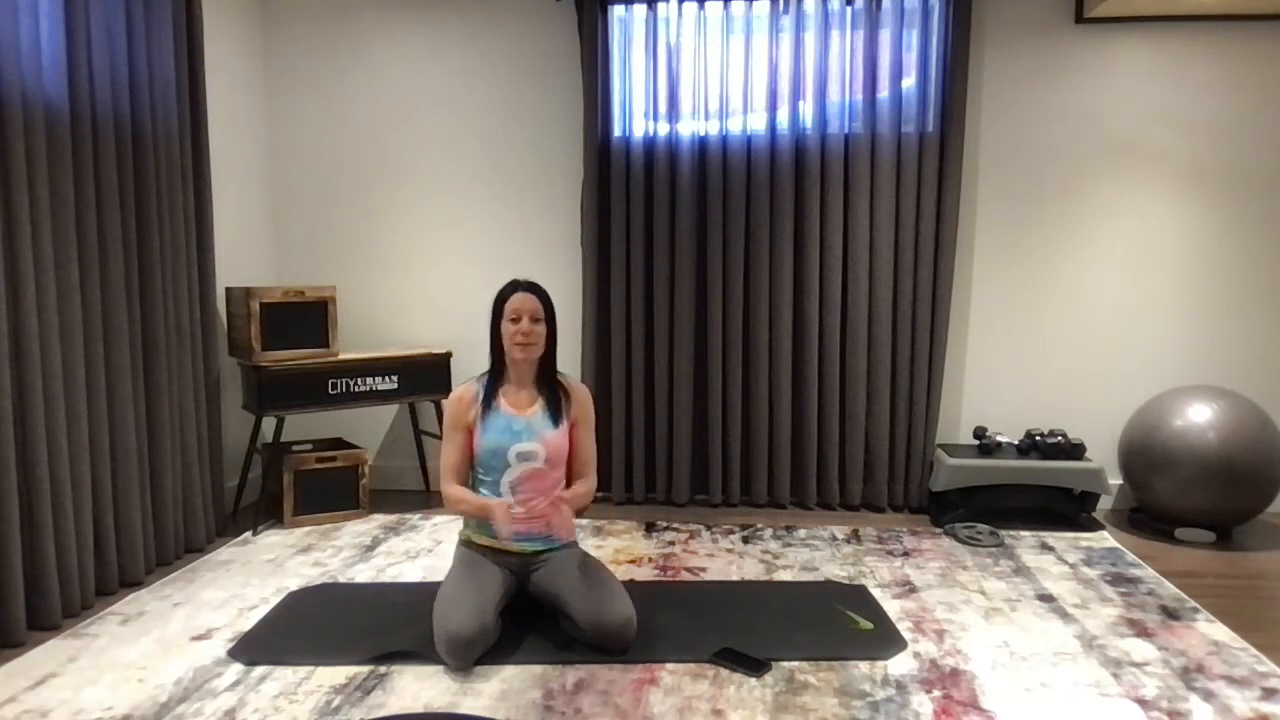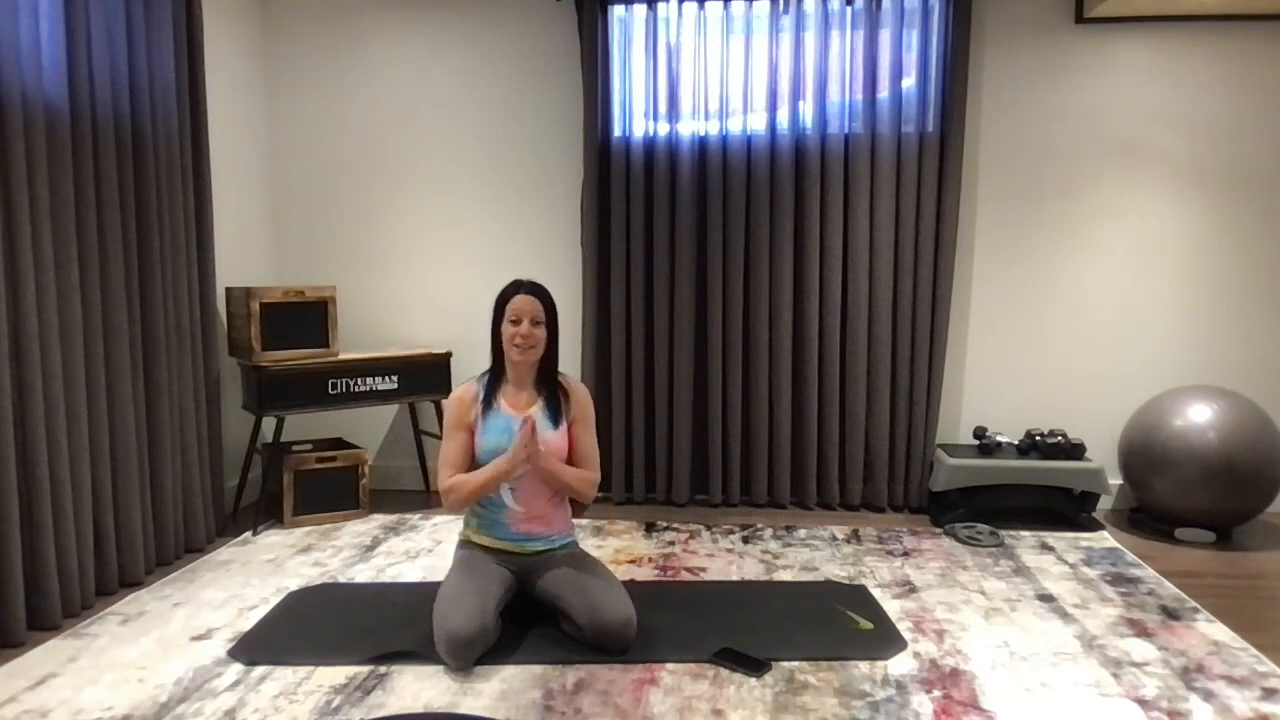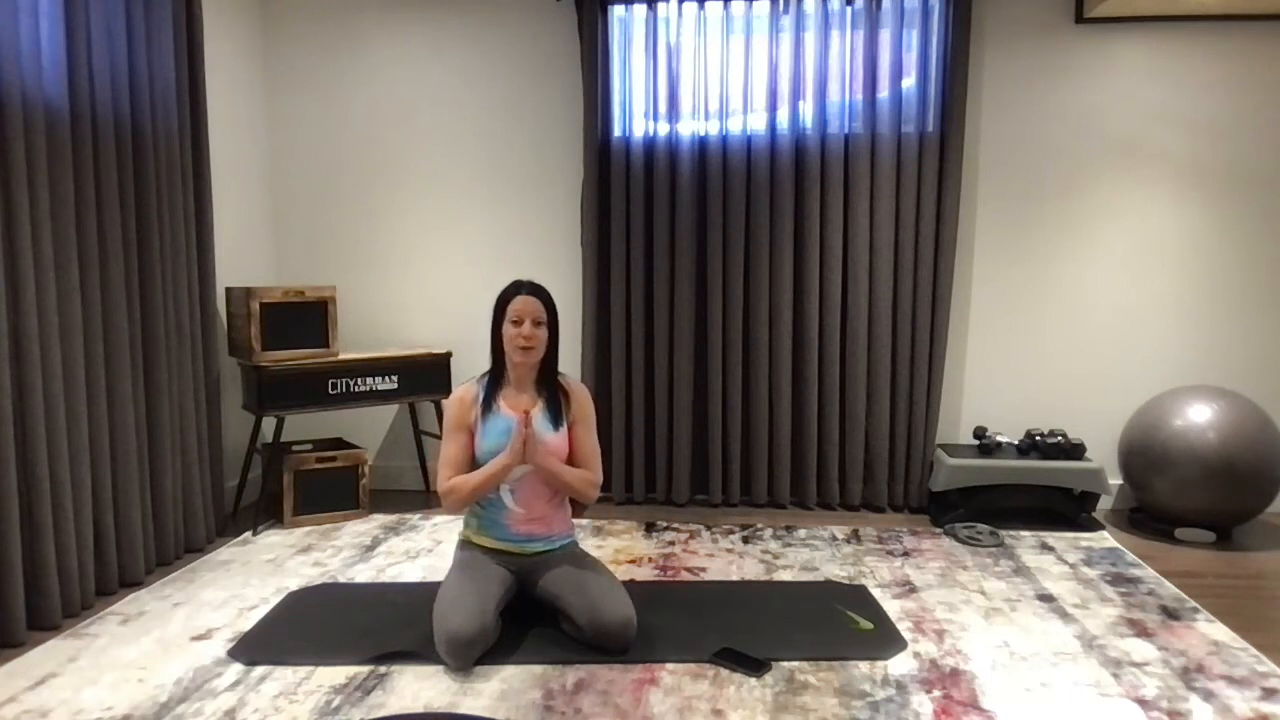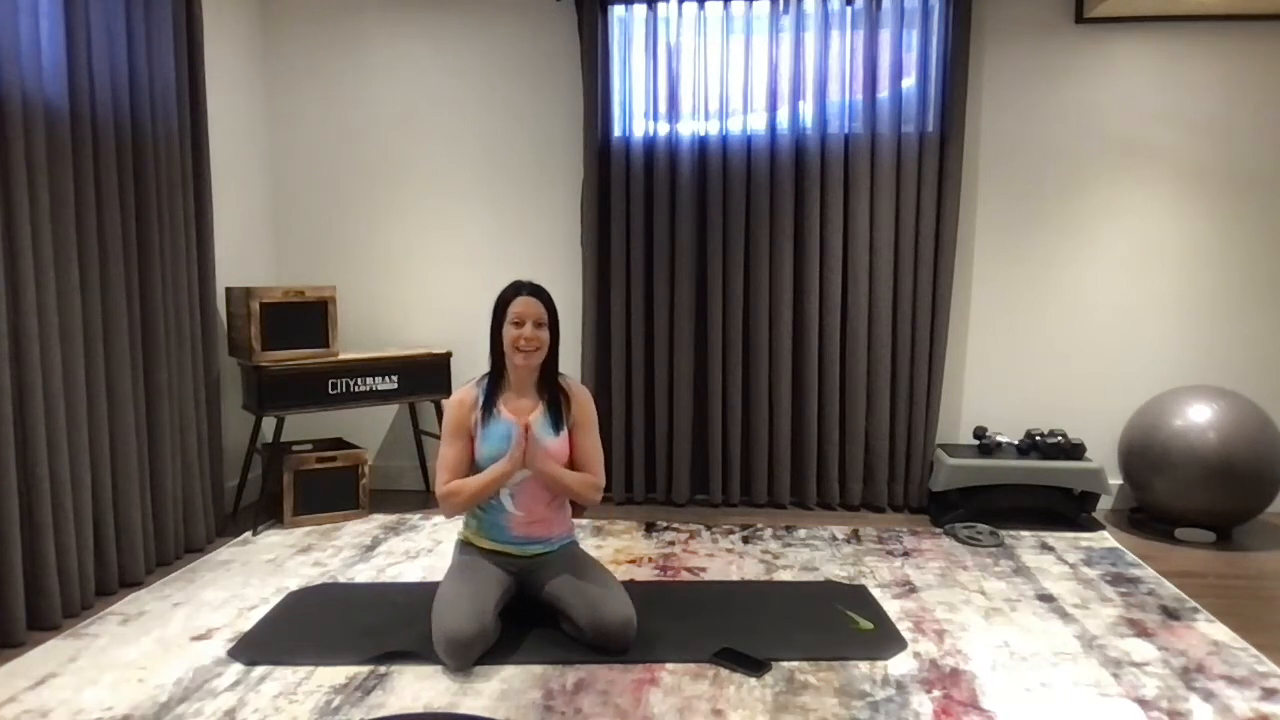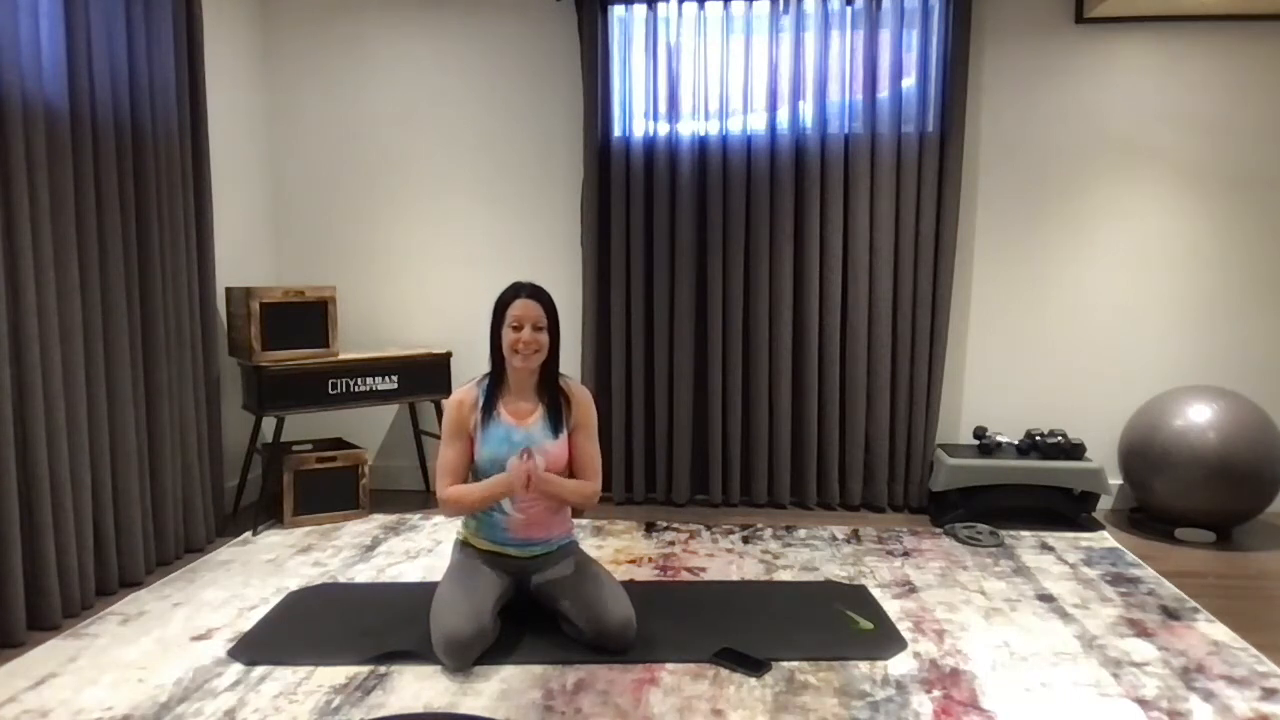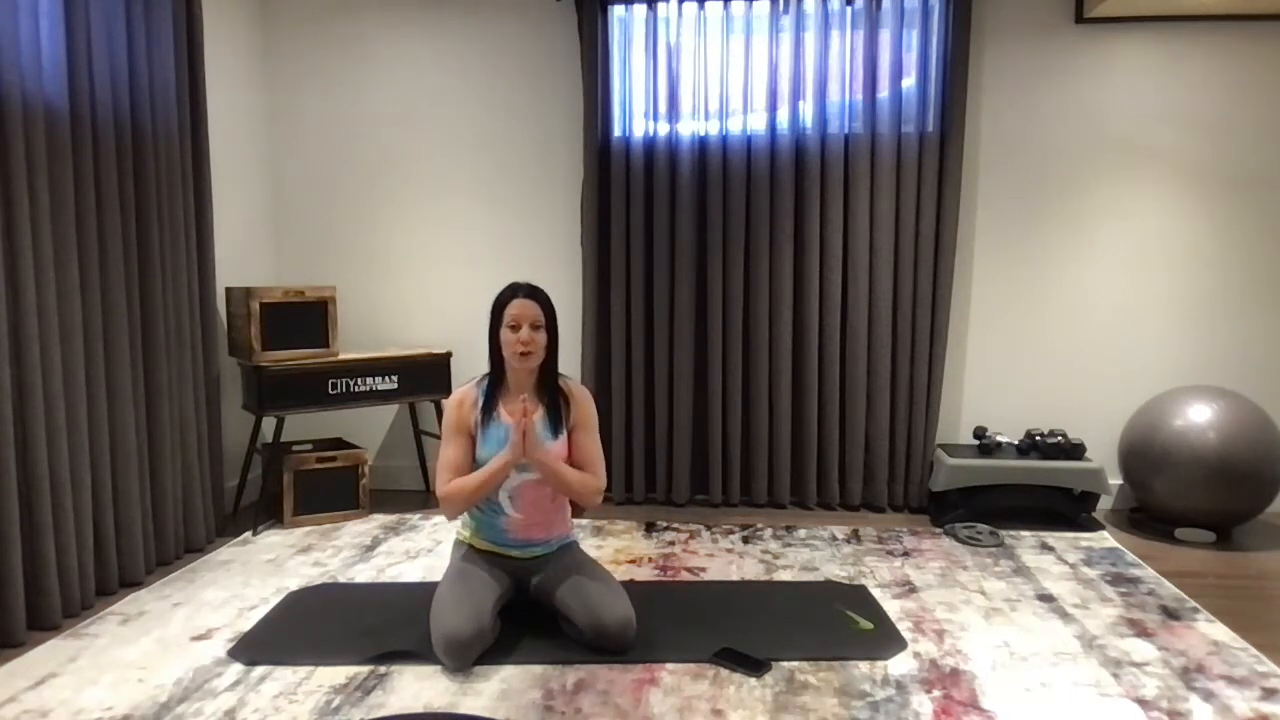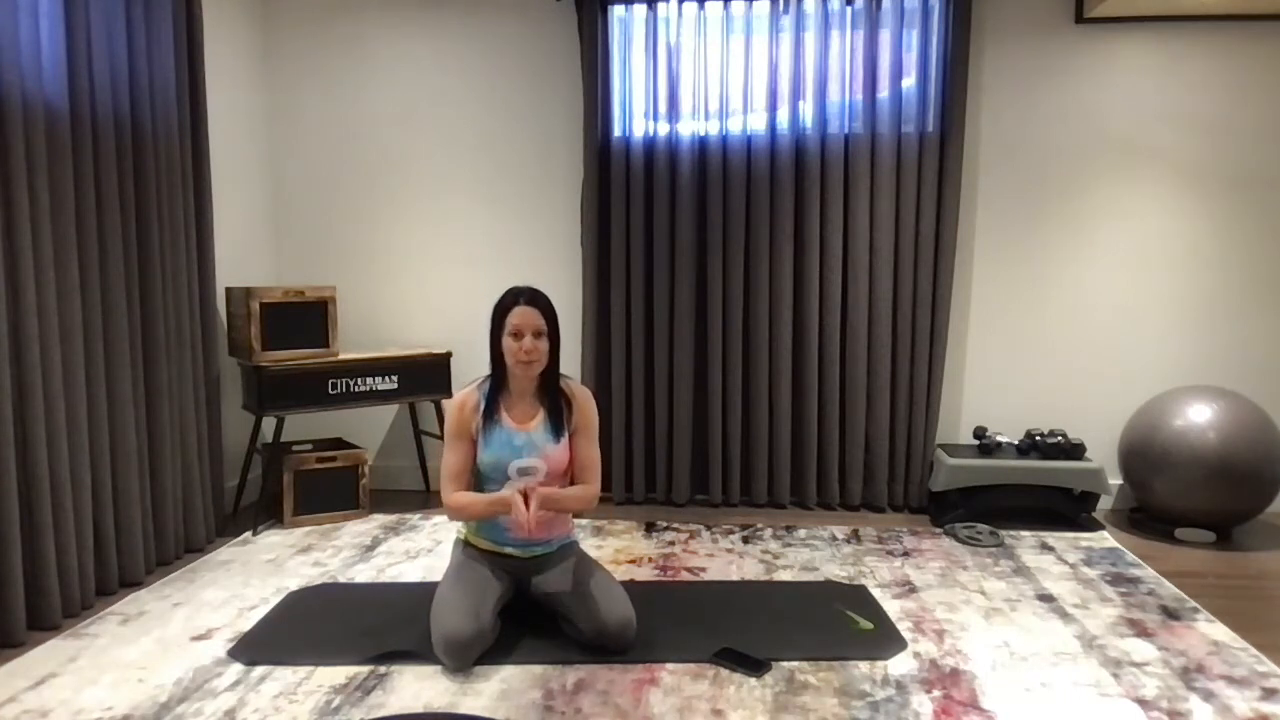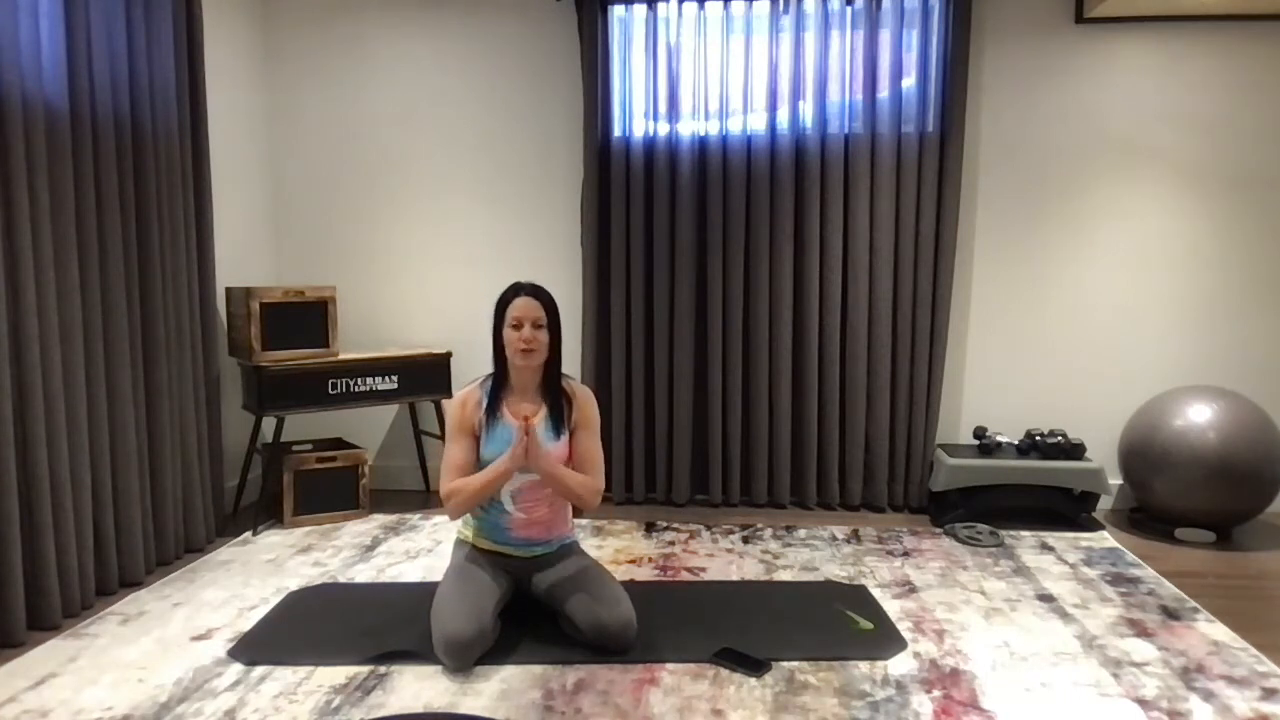
dt=0.4s
person 1, frame 1
left shoulder: (573, 396)
right shoulder: (467, 399)
left elbow: (586, 482)
right elbow: (451, 489)
left wrist: (567, 501)
right wrist: (491, 507)
left hip: (554, 548)
right hip: (486, 547)
left knee: (619, 628)
right knee: (458, 642)
left ankle: (537, 597)
right ankle: (505, 599)
person 1, frame 2
left shoulder: (572, 396)
right shoulder: (467, 400)
left elbow: (588, 487)
right elbow: (450, 495)
left wrist: (539, 458)
right wrist: (510, 460)
left hip: (555, 548)
right hip: (486, 548)
left knee: (618, 628)
right knee: (459, 642)
left ankle: (534, 595)
right ankle: (503, 598)
person 1, frame 3
left shoulder: (572, 396)
right shoulder: (467, 400)
left elbow: (591, 488)
right elbow: (449, 496)
left wrist: (539, 456)
right wrist: (509, 457)
left hip: (555, 548)
right hip: (485, 549)
left knee: (618, 628)
right knee: (459, 642)
left ankle: (535, 596)
right ankle: (506, 598)
person 1, frame 4
left shoulder: (573, 398)
right shoulder: (466, 402)
left elbow: (594, 489)
right elbow: (447, 499)
left wrist: (540, 462)
right wrist: (508, 464)
left hip: (555, 549)
right hip: (484, 550)
left knee: (618, 628)
right knee: (458, 642)
left ankle: (533, 596)
right ankle: (502, 600)
person 1, frame 5
left shoulder: (574, 400)
right shoulder: (466, 403)
left elbow: (590, 493)
right elbow: (447, 500)
left wrist: (539, 478)
right wrist: (508, 480)
left hip: (555, 550)
right hip: (483, 551)
left knee: (618, 629)
right knee: (456, 644)
left ankle: (537, 597)
right ankle: (501, 600)
person 1, frame 6
left shoulder: (573, 399)
right shoulder: (466, 403)
left elbow: (594, 493)
right elbow: (449, 502)
left wrist: (539, 453)
right wrist: (509, 455)
left hip: (554, 550)
right hip: (483, 551)
left knee: (618, 629)
right knee: (456, 644)
left ankle: (534, 595)
right ankle: (501, 599)
person 1, frame 7
left shoulder: (576, 401)
right shoulder: (467, 406)
left elbow: (589, 494)
right elbow: (453, 501)
left wrist: (541, 496)
right wrist: (507, 500)
left hip: (555, 550)
right hip: (484, 550)
left knee: (618, 628)
right knee: (455, 644)
left ankle: (531, 595)
right ankle: (504, 599)
person 1, frame 8
left shoulder: (576, 400)
right shoulder: (469, 403)
left elbow: (592, 495)
right elbow: (452, 502)
left wrist: (540, 460)
right wrist: (511, 459)
left hip: (555, 550)
right hip: (484, 550)
left knee: (619, 630)
right knee: (457, 646)
left ankle: (534, 596)
right ankle: (503, 598)
